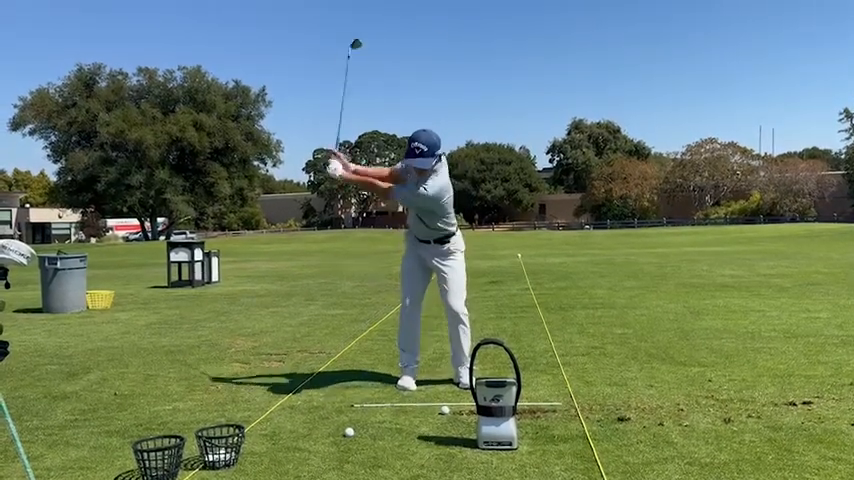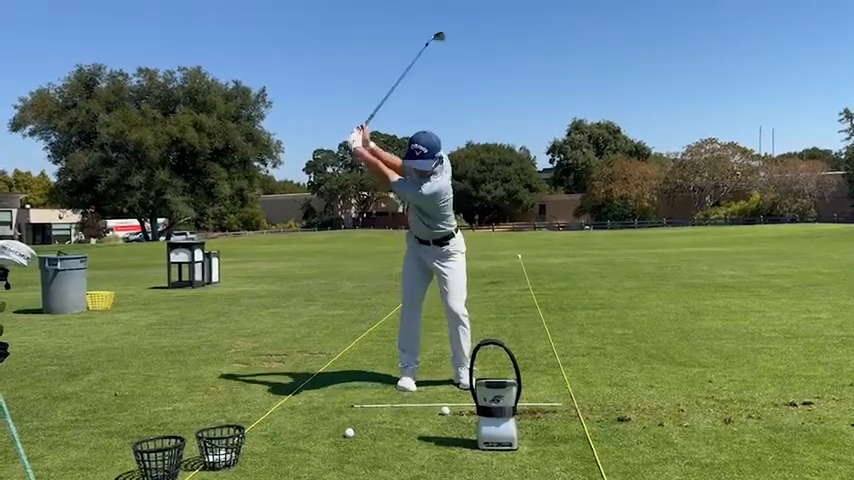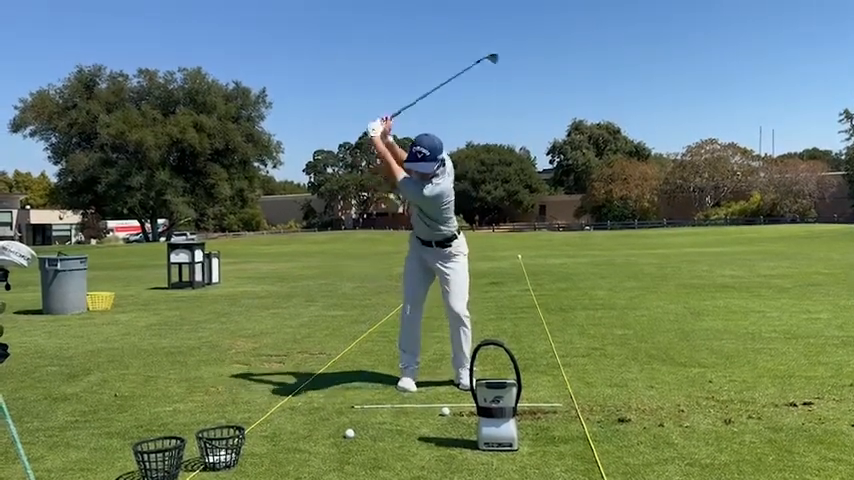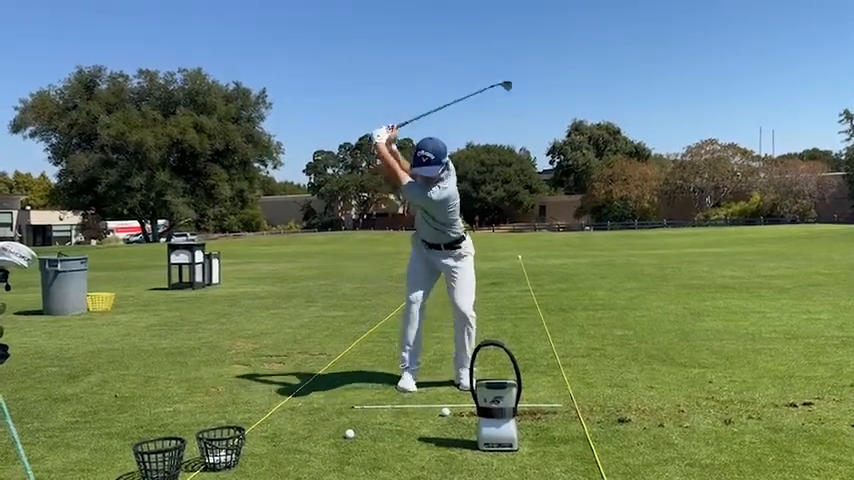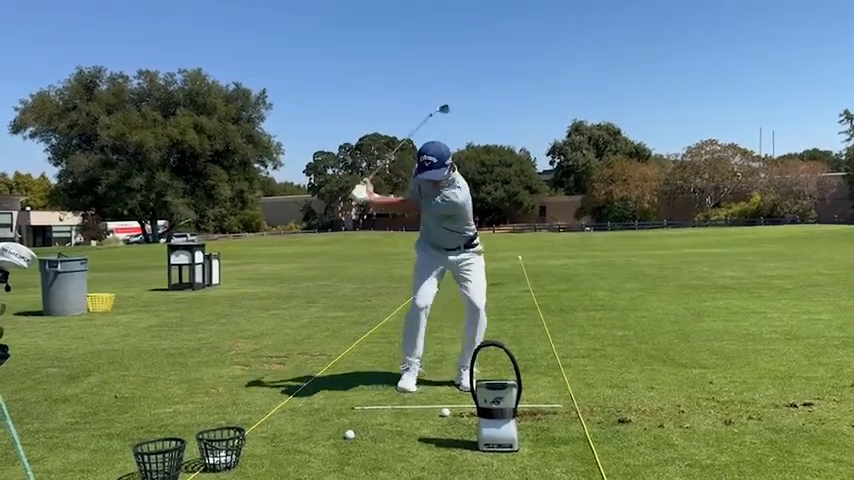
dt=0.1s
person 1, frame 1
left shoulder: (433, 189)
right shoulder: (415, 161)
left elbow: (389, 191)
right elbow: (390, 173)
left wrist: (349, 177)
right wrist: (353, 167)
left hip: (445, 248)
right hip: (417, 244)
left knee: (455, 308)
right knee: (409, 306)
left ankle: (463, 369)
right ankle: (408, 368)
person 1, frame 2
left shoulder: (432, 189)
right shoulder: (436, 160)
left elbow: (391, 180)
right elbow: (400, 166)
left wrist: (362, 153)
right wrist: (370, 145)
left hip: (445, 249)
right hip: (417, 244)
left knee: (455, 309)
right knee: (409, 306)
left ankle: (462, 370)
right ankle: (407, 369)
person 1, frame 3
left shoulder: (433, 191)
right shoulder: (439, 160)
left elbow: (398, 176)
right elbow: (406, 164)
left wrist: (379, 144)
right wrist: (387, 138)
left hip: (448, 250)
right hip: (420, 245)
left knee: (456, 310)
right knee: (411, 305)
left ankle: (463, 370)
right ankle: (408, 369)
person 1, frame 4
left shoulder: (441, 193)
right shoulder: (426, 167)
left elbow: (403, 183)
right elbow: (409, 175)
left wrist: (382, 151)
right wrist: (390, 147)
left hip: (455, 252)
right hip: (424, 247)
left knee: (463, 310)
right knee: (413, 304)
left ankle: (464, 370)
right ankle: (409, 369)
person 1, frame 5
left shoulder: (456, 195)
right shoulder: (427, 174)
left elbow: (413, 204)
right elbow: (414, 197)
left wrist: (376, 200)
right wrist: (378, 198)
left hip: (466, 252)
right hip: (431, 249)
left knee: (476, 308)
right knee: (420, 304)
left ankle: (465, 371)
right ankle: (410, 370)
